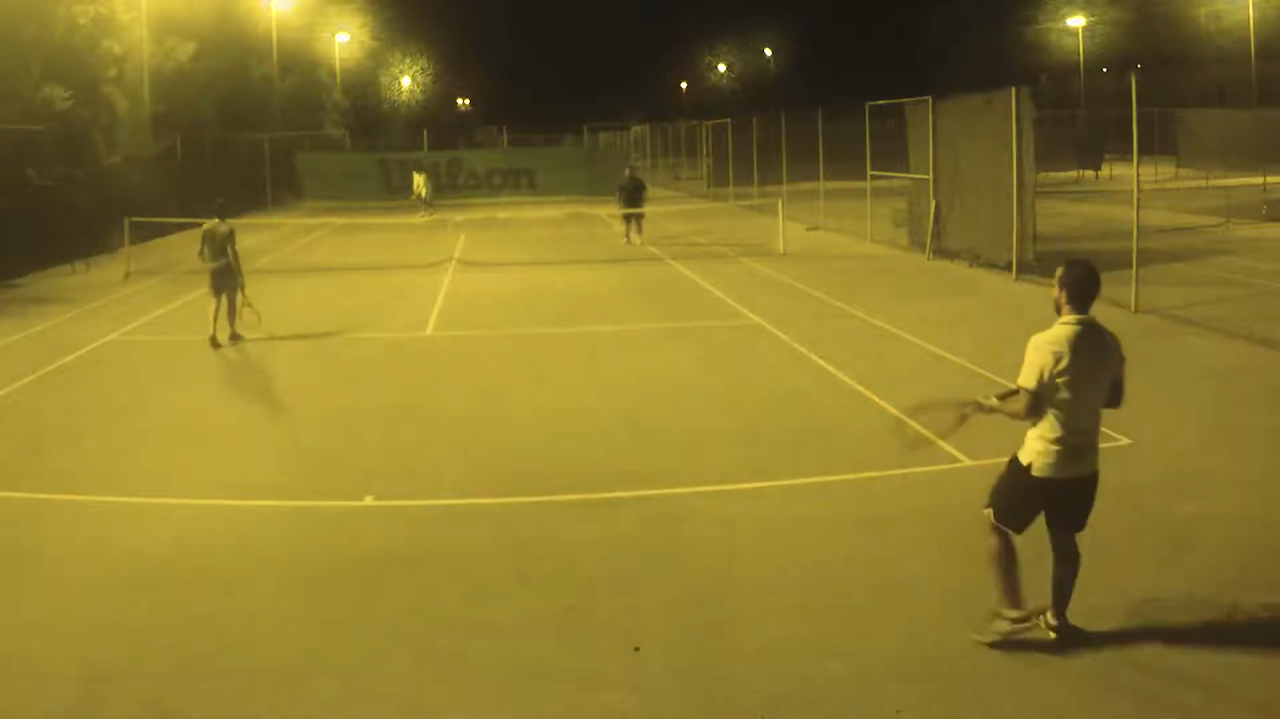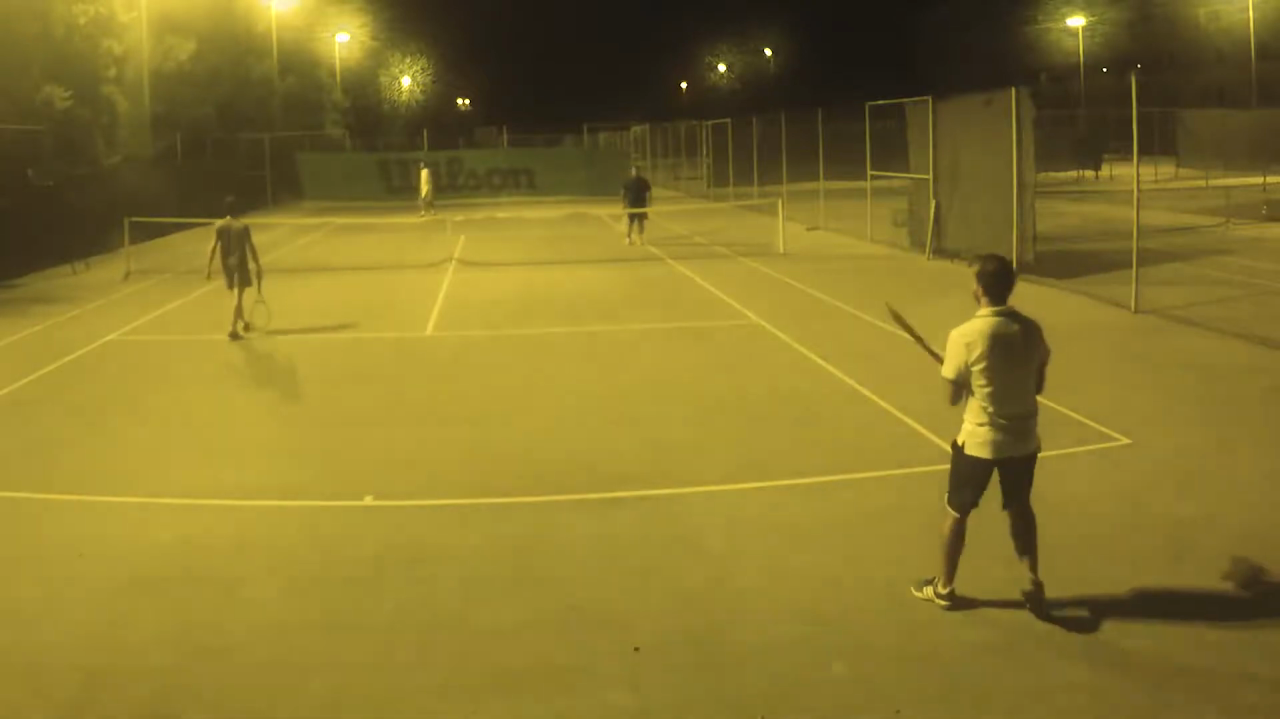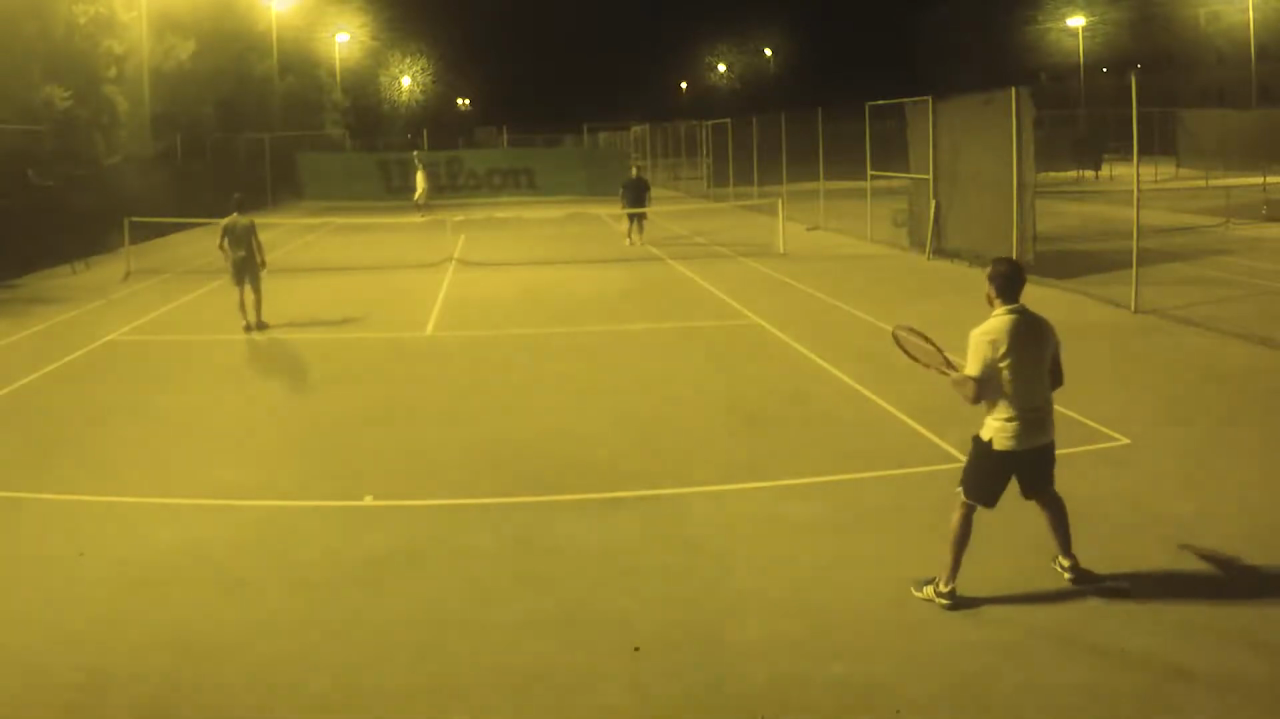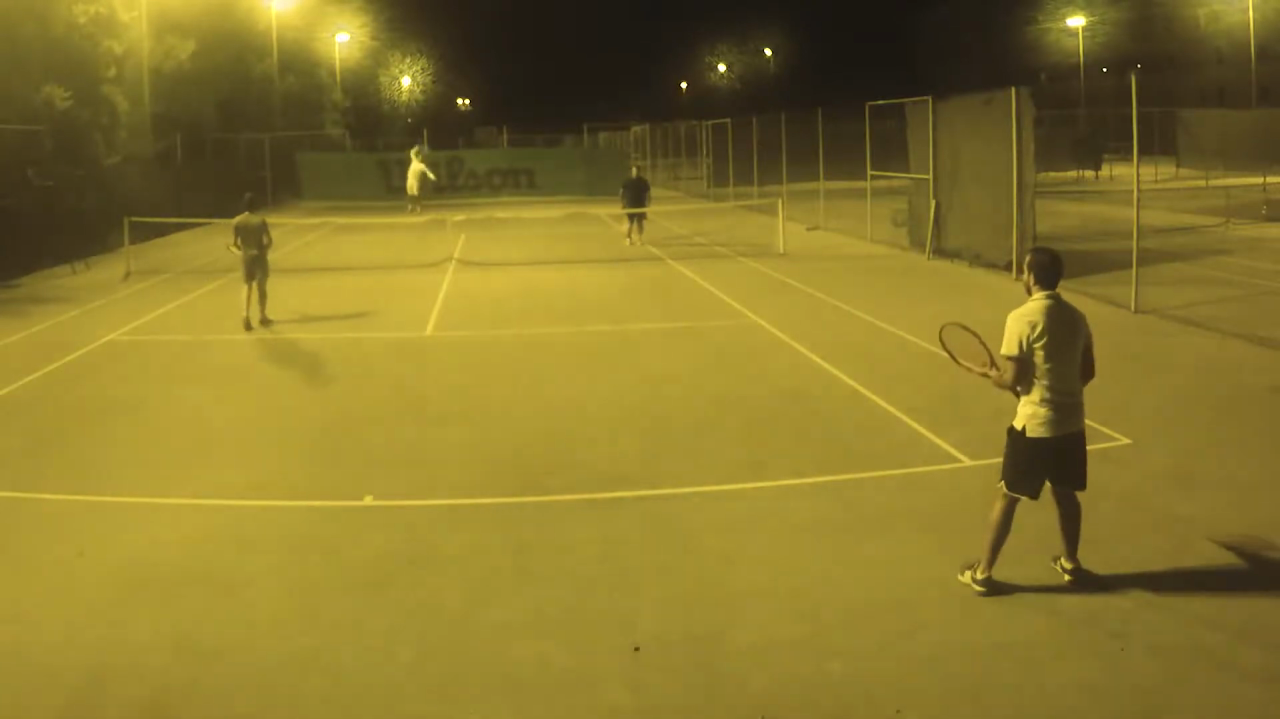
dt=0.5s
person 1, frame 1
left shoulder: (1046, 344)
right shoulder: (1110, 343)
left elbow: (1028, 410)
right elbow: (1115, 399)
left wrist: (997, 404)
left hip: (1042, 461)
right hip: (1085, 461)
left knee: (997, 525)
right knee: (1063, 537)
left ankle: (1014, 611)
right ankle: (1057, 617)
person 1, frame 2
left shoulder: (964, 336)
right shoulder: (1031, 331)
left elbow: (953, 397)
right elbow: (1036, 385)
left wrist: (951, 371)
left hip: (979, 441)
right hip: (1023, 439)
left knee: (957, 513)
right knee: (1020, 509)
left ankle: (944, 587)
right ankle: (1032, 579)
person 1, frame 3
left shoulder: (985, 335)
right shoulder: (1044, 327)
left elbow: (974, 396)
right elbow: (1056, 380)
left wrist: (958, 381)
left hip: (1002, 436)
right hip: (1040, 432)
left knee: (966, 505)
right knee: (1046, 496)
left ankle: (945, 585)
right ankle: (1069, 561)
person 1, frame 4
left shoulder: (1022, 318)
right shoulder: (1076, 317)
left elbow: (1013, 380)
right elbow: (1088, 372)
left wrist: (995, 376)
left hip: (1035, 424)
right hip: (1071, 421)
left knee: (1008, 497)
right knee: (1065, 493)
left ankle: (982, 573)
right ankle: (1071, 563)
